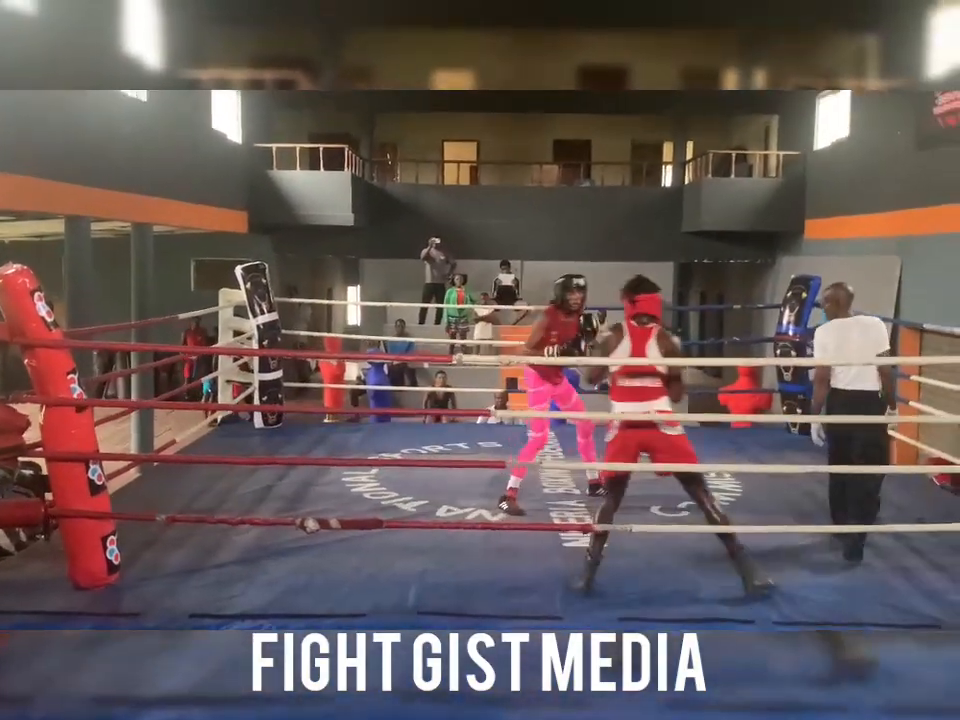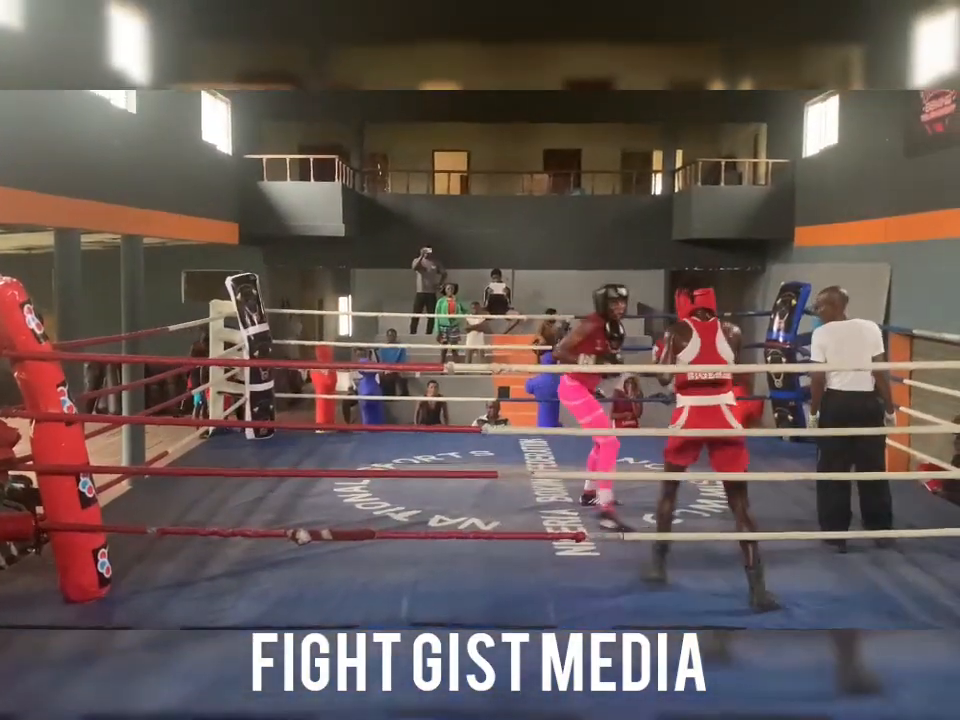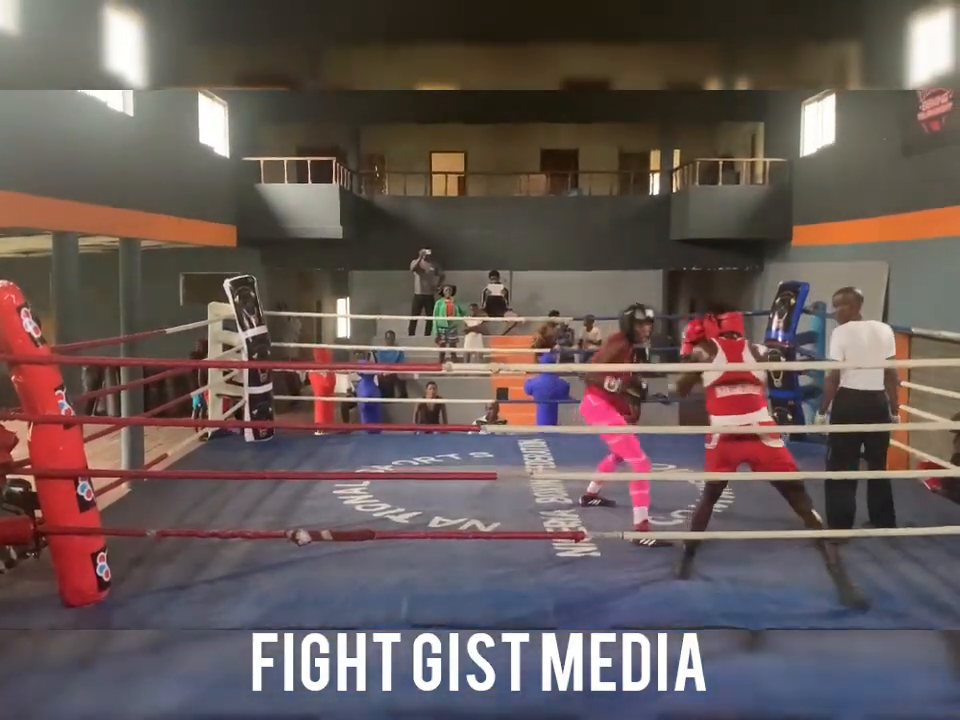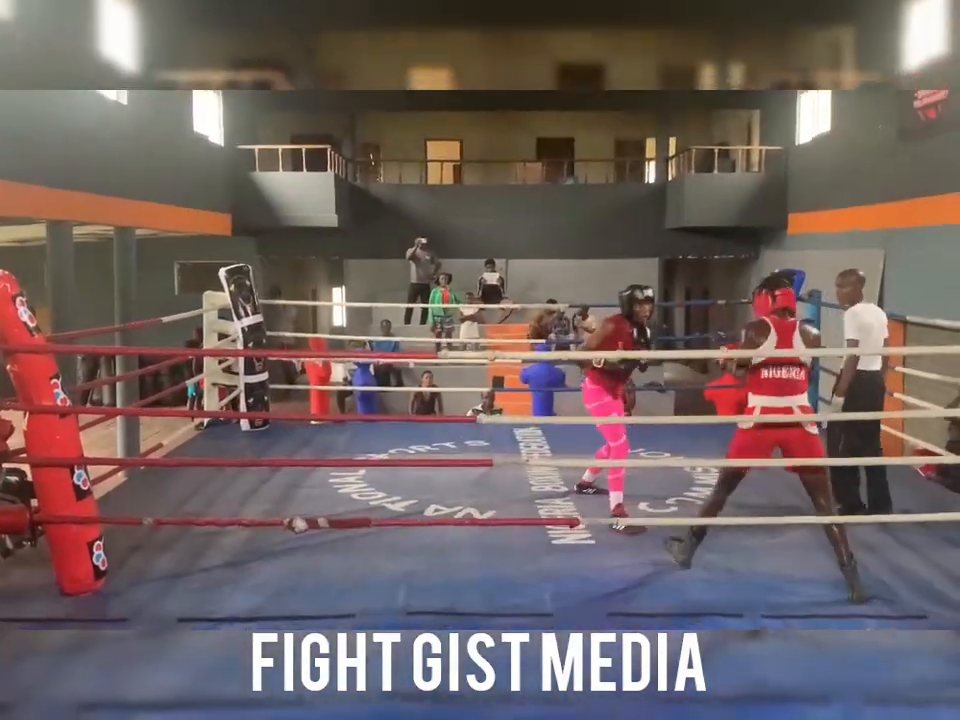
dt=0.3s
person 1, frame 1
left shoulder: (613, 336)
right shoulder: (667, 340)
left elbow: (593, 376)
right elbow: (677, 394)
left hip: (624, 425)
right hip: (661, 423)
left knee: (612, 499)
right knee: (703, 497)
left ankle: (589, 573)
right ankle: (748, 573)
person 1, frame 2
left shoulder: (678, 332)
right shoulder: (731, 332)
left elbow: (664, 378)
left wrist: (665, 351)
left hip: (688, 420)
right hip: (724, 419)
left knee: (669, 491)
right knee: (740, 502)
left ankle: (659, 565)
right ankle: (757, 587)
person 1, frame 3
left shoulder: (704, 350)
right shoulder: (758, 351)
left elbow: (682, 390)
left wrist: (689, 350)
left hip: (724, 437)
right hip: (762, 435)
left knee: (708, 499)
right knee: (804, 507)
left ankle: (685, 565)
right ankle: (842, 585)
person 1, frame 4
left shoulder: (756, 329)
right shoulder: (810, 334)
left elbow: (742, 369)
left hip: (759, 419)
right hip: (799, 421)
left knee: (725, 486)
right knee: (822, 500)
left ankle: (686, 548)
right ankle: (852, 578)
person 2, frame 1
left shoulder: (824, 332)
right shoulder: (875, 325)
left elbow: (821, 379)
right elbow: (885, 372)
left wrist: (816, 416)
right wrist: (892, 406)
left hip: (838, 403)
right hip: (870, 403)
left knee: (839, 471)
right knee: (868, 474)
left ankle: (843, 529)
right ankle: (854, 537)
person 2, frame 2
left shoulder: (822, 333)
right shoulder: (870, 328)
left elbow: (818, 378)
right elbow: (880, 373)
left wrist: (813, 412)
right wrist: (889, 409)
left hip: (835, 404)
right hip: (867, 404)
left knee: (832, 472)
right knee: (873, 470)
left ankle: (836, 535)
right ankle: (880, 529)
person 2, frame 3
left shoulder: (841, 333)
right shoulder: (884, 331)
left elbow: (834, 377)
right elbow: (892, 376)
left wrist: (822, 410)
right wrist: (894, 410)
left hip: (848, 402)
right hip: (877, 402)
left knee: (840, 469)
right knee: (878, 466)
left ankle: (840, 526)
right ankle: (884, 523)
person 2, frame 4
left shoulder: (853, 313)
right shoulder: (878, 312)
left elbow: (853, 357)
right elbow: (885, 354)
left wrist: (839, 393)
left hip: (857, 383)
right hip: (874, 380)
left knee: (842, 445)
right knee: (870, 445)
left ankle: (851, 505)
right ankle: (878, 503)
person 3, frame 1
left shoulder: (579, 318)
right shoulder: (548, 317)
left elbow: (578, 348)
right elbow: (526, 352)
left wrist: (580, 346)
right wrist: (557, 351)
left hip: (558, 378)
right hip: (538, 378)
left knee: (586, 426)
right knee: (539, 438)
left ankle: (594, 482)
right ankle: (509, 495)
person 3, frame 2
left shoulder: (610, 327)
right shoulder: (591, 324)
left elbow: (607, 362)
right elbow: (559, 352)
left wrist: (614, 352)
right wrist: (591, 360)
left hip: (584, 389)
right hip: (574, 388)
left knee: (602, 441)
right knee: (609, 444)
left ankle: (589, 493)
right ankle: (606, 511)
person 3, frame 3
left shoulder: (630, 347)
right shoulder: (617, 343)
left elbow: (626, 381)
right elbow: (588, 375)
right wrist: (618, 386)
left hip: (604, 406)
right hip: (598, 407)
left knee: (620, 452)
right knee: (640, 463)
left ankle: (590, 495)
right ankle: (641, 530)
person 3, frame 4
left shoulder: (640, 328)
right shoulder: (612, 324)
left elbow: (638, 364)
right elbow: (582, 352)
left wrist: (641, 350)
right wrist: (605, 362)
left hip: (613, 391)
right hip: (596, 389)
left knee: (612, 444)
right knee: (620, 446)
left ankle: (585, 482)
right ankle: (617, 514)
